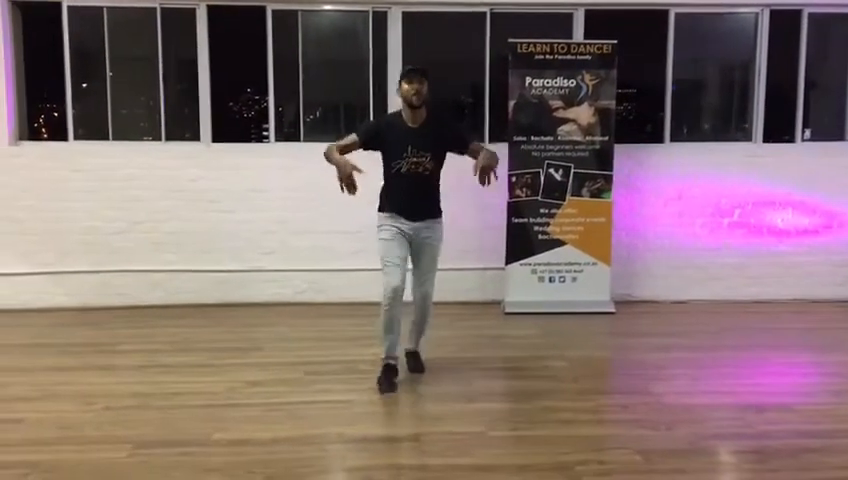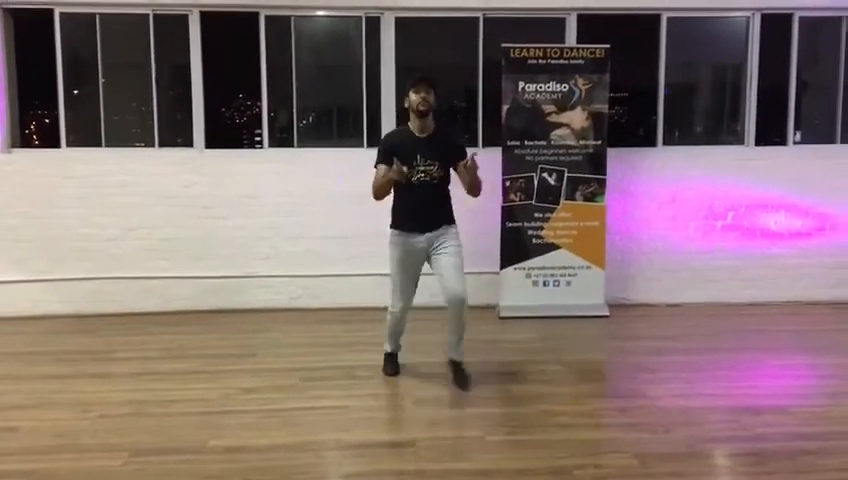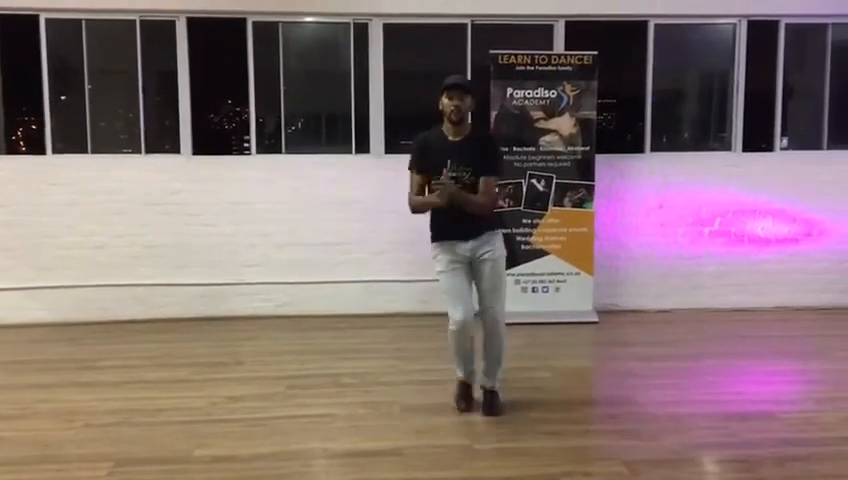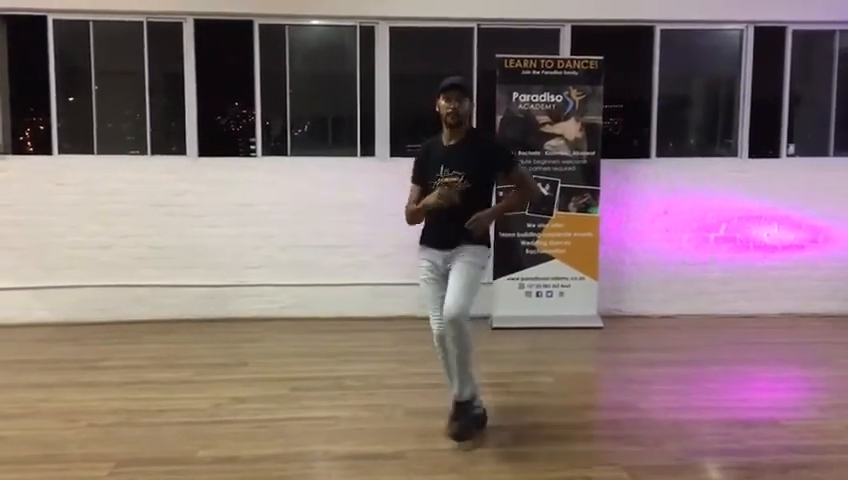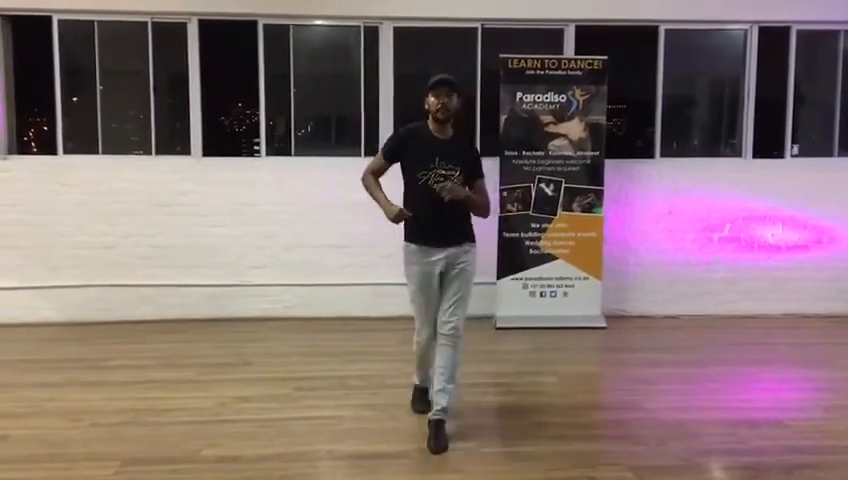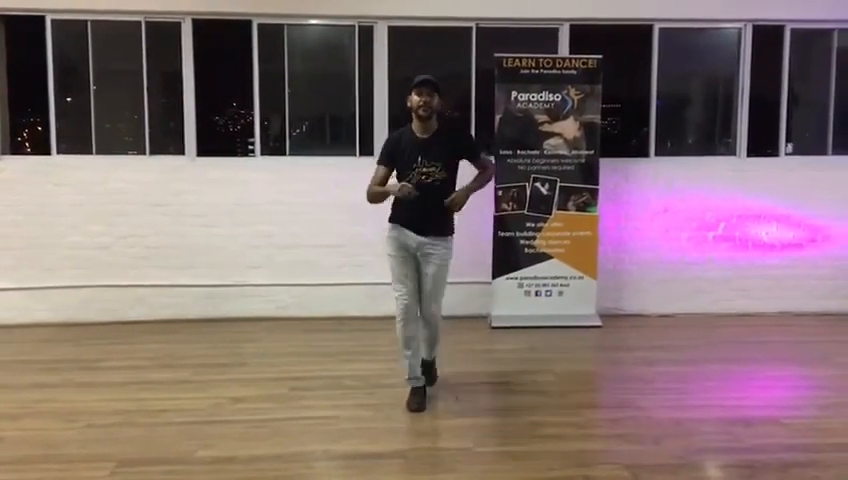
dt=0.5s
person 1, frame 1
left shoulder: (444, 128)
right shoulder: (383, 127)
left elbow: (483, 153)
right elbow: (332, 150)
left wrist: (488, 159)
right wrist: (342, 163)
left hip: (430, 223)
right hip: (393, 220)
left knee: (424, 294)
right knee: (394, 286)
left ankle: (413, 349)
right ankle: (389, 361)
person 1, frame 2
left shoulder: (449, 141)
right shoulder: (392, 141)
left elbow: (473, 189)
right elbow: (376, 192)
left wrist: (472, 173)
right wrist: (390, 177)
left hip: (444, 232)
right hip: (404, 234)
left knee: (457, 296)
right knee: (400, 305)
left ankle: (456, 358)
right ankle: (391, 350)
person 1, frame 3
left shoulder: (485, 145)
right shoulder: (426, 144)
left elbow: (488, 204)
right elbow: (414, 204)
left wrist: (456, 194)
right wrist: (435, 198)
left hip: (487, 241)
right hip: (447, 245)
left knee: (493, 318)
right knee: (461, 320)
left ankle: (490, 386)
right ankle: (465, 376)
person 1, frame 4
left shoulder: (487, 147)
right shoulder: (427, 152)
left elbow: (528, 187)
right elbow: (411, 216)
left wrist: (492, 212)
right wrist: (430, 201)
left hip: (470, 250)
right hip: (430, 253)
left knee: (455, 314)
right knee: (441, 333)
left ankle: (462, 398)
right ankle: (474, 409)
person 1, frame 5
left shoulder: (467, 150)
right shoulder: (407, 137)
left elbow: (485, 208)
right elbow: (368, 175)
left wrist: (461, 194)
right wrist: (386, 205)
left hip: (461, 251)
right hip: (419, 251)
left knee: (450, 330)
right knee: (425, 331)
left ankle: (438, 418)
right ankle: (422, 383)
person 1, frame 6
left shoulder: (456, 139)
right shoulder: (396, 141)
left elbow: (488, 169)
right elbow: (371, 194)
left wrist: (466, 191)
right wrist: (392, 189)
left hip: (439, 238)
right hip: (401, 234)
left knee: (430, 311)
right knee: (405, 307)
left ankle: (428, 357)
right ankle: (415, 382)
